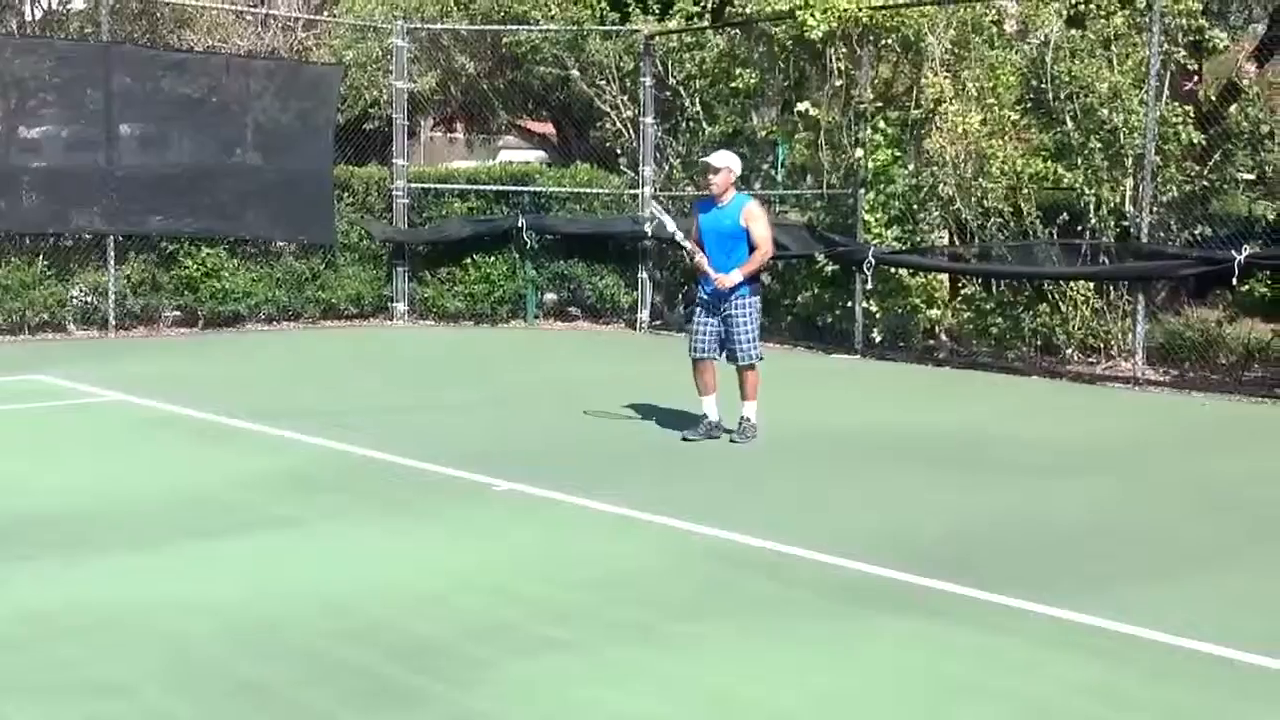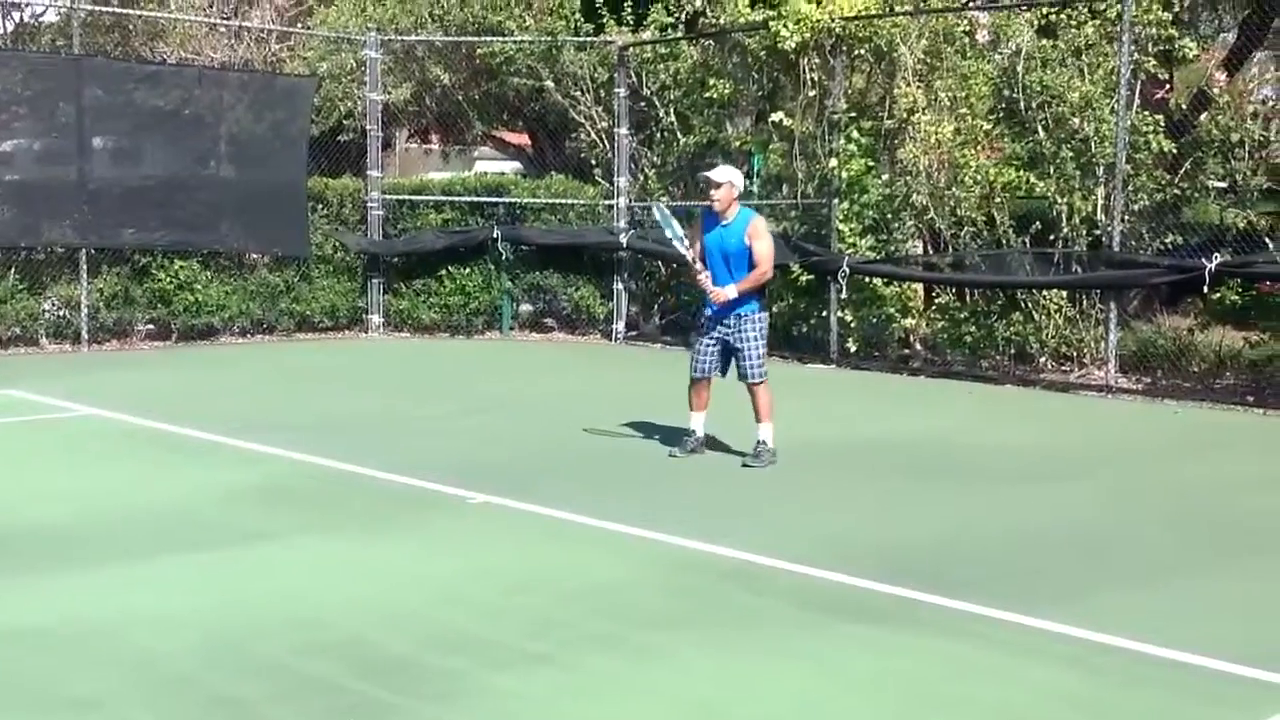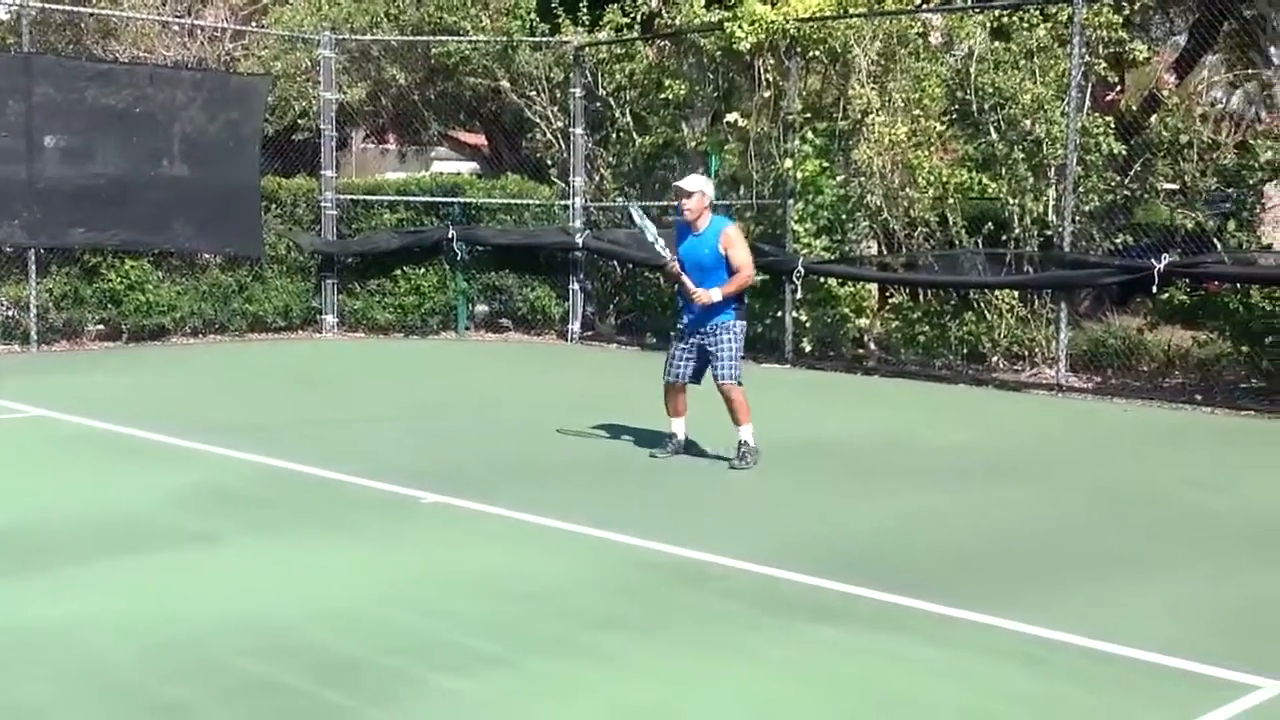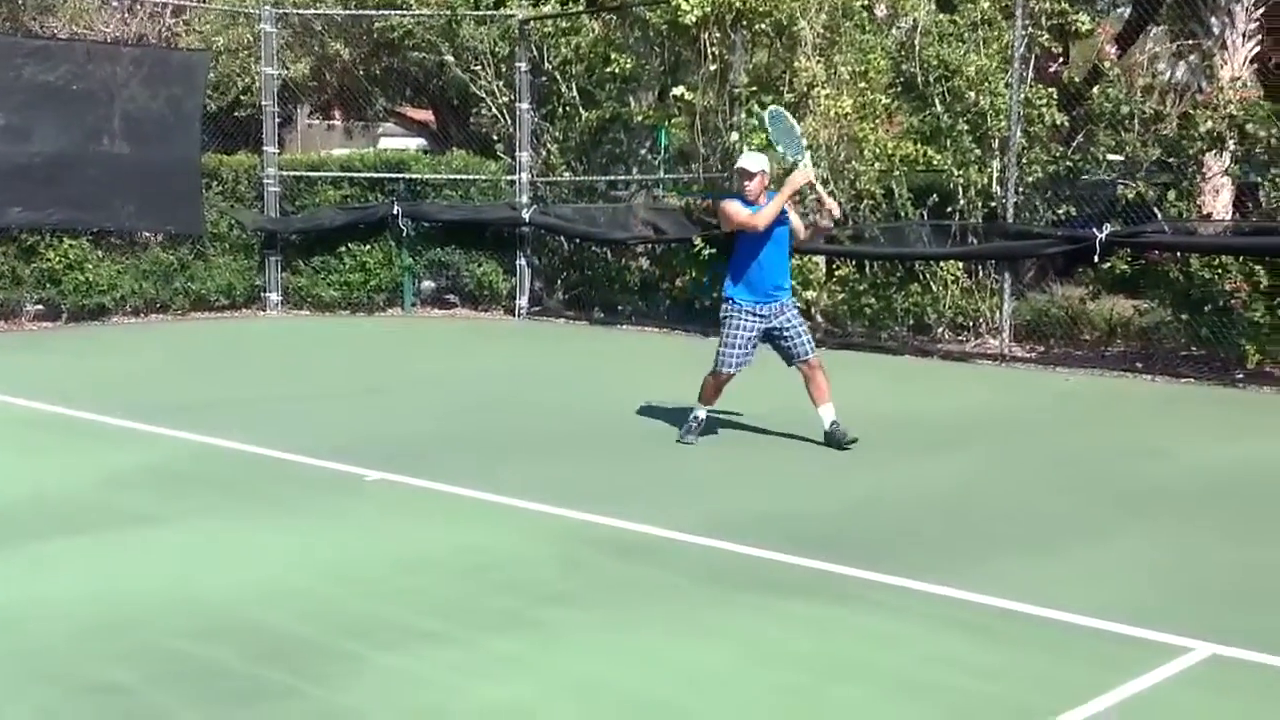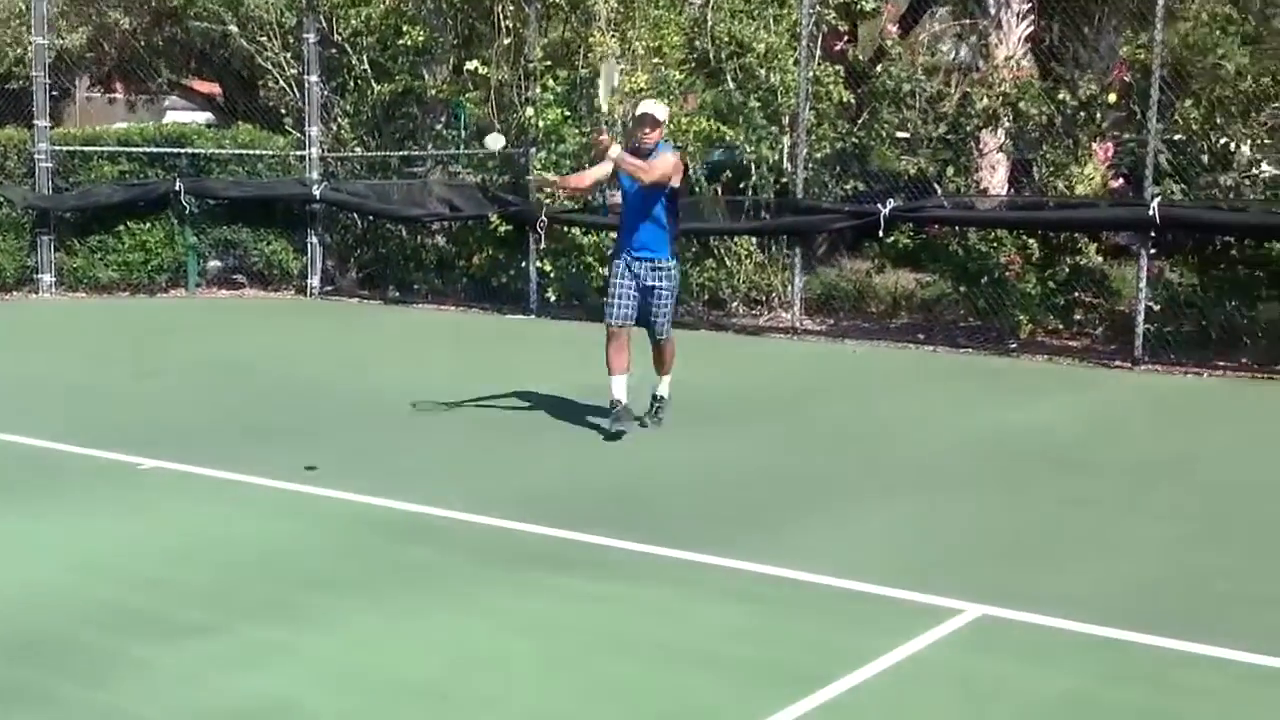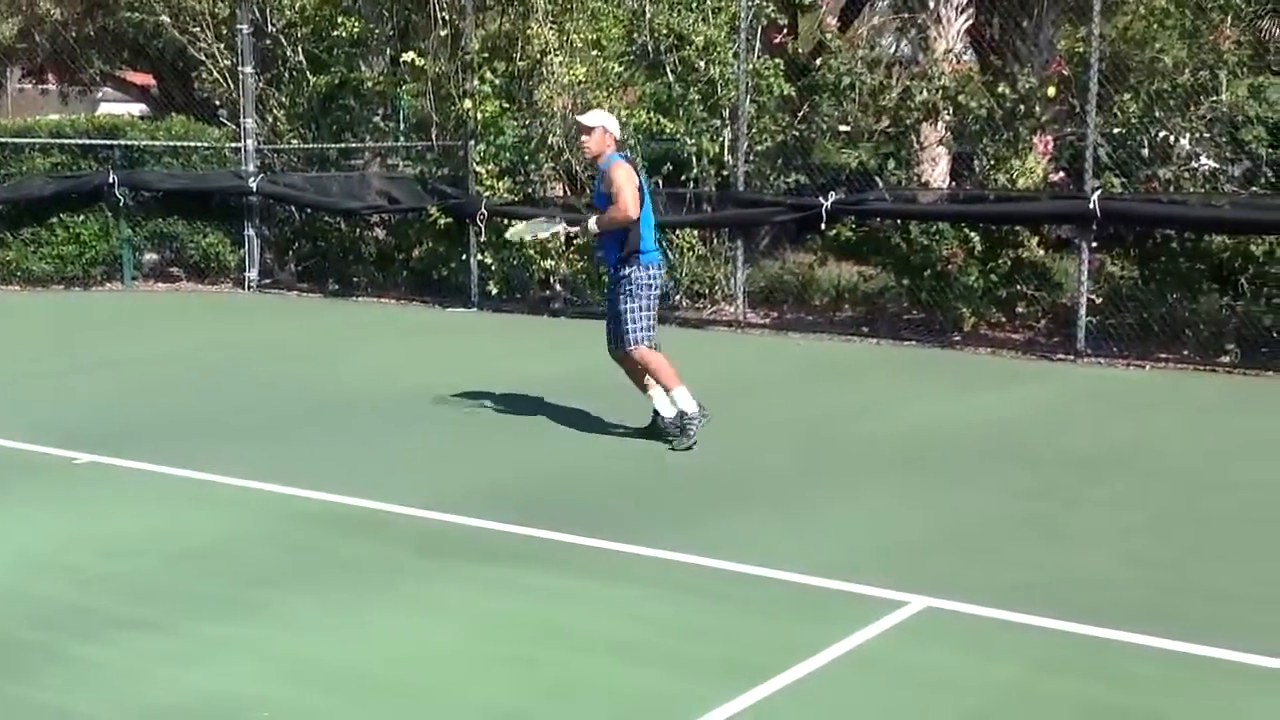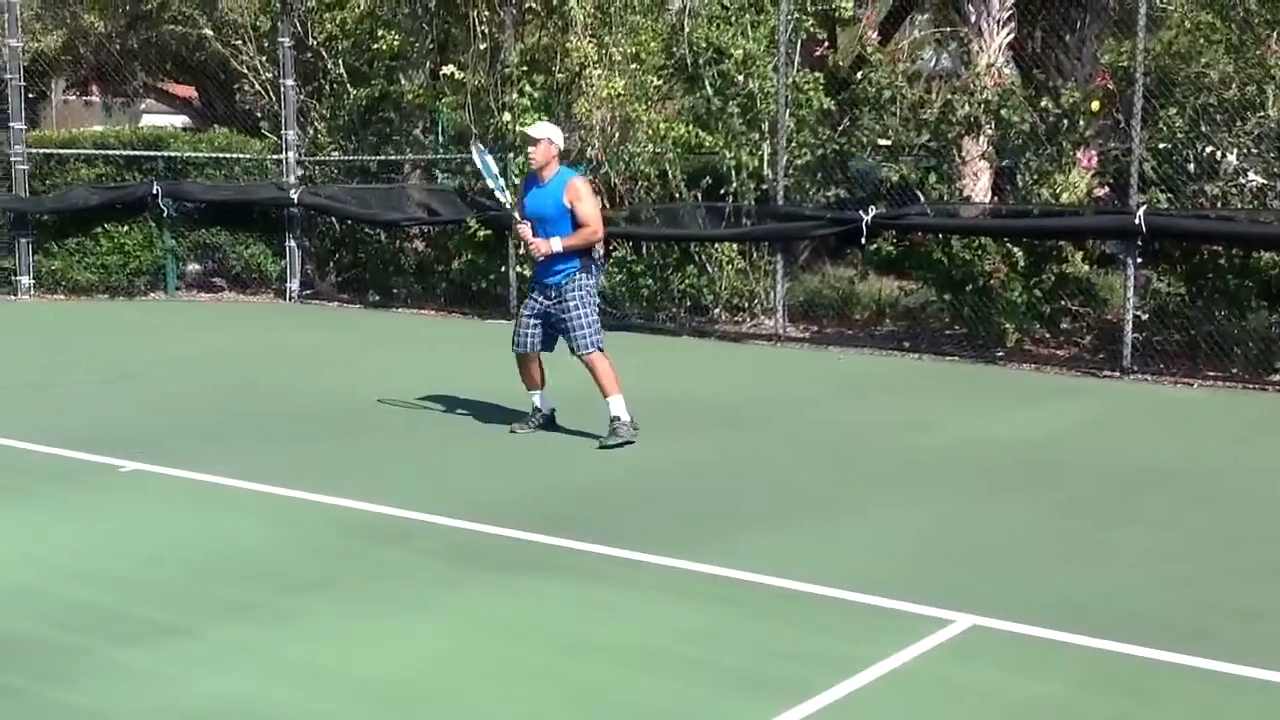
dt=0.7s
person 1, frame 1
left shoulder: (749, 208)
right shoulder: (702, 207)
left elbow: (764, 251)
right elbow: (695, 243)
left wrist: (735, 276)
right wrist: (698, 257)
left hip: (742, 295)
right hip: (707, 293)
left knee: (745, 360)
right knee: (700, 356)
left ankle: (748, 421)
right ankle: (711, 420)
person 1, frame 2
left shoulder: (753, 224)
right shoulder: (703, 221)
left elbow: (765, 270)
right elbow: (696, 259)
left wrist: (731, 291)
right wrist: (700, 274)
left hip: (748, 313)
right hip: (714, 312)
left knee: (755, 379)
right knee: (699, 374)
left ankle: (766, 445)
right ankle: (696, 435)
person 1, frame 3
left shoulder: (727, 231)
right shoulder: (680, 231)
left elbow: (747, 274)
right elbow: (672, 268)
left wrist: (715, 294)
right wrist: (673, 272)
left hip: (725, 321)
right hip: (691, 320)
left knee: (727, 383)
right knee: (674, 382)
left ankle: (747, 444)
right ankle: (677, 437)
person 1, frame 4
left shoulder: (781, 202)
right shoulder: (730, 207)
left elbow: (804, 235)
right elbow: (758, 222)
left wrist: (828, 215)
right wrist: (789, 189)
left hip: (781, 303)
right hip: (743, 305)
left knee: (811, 361)
right knee: (725, 370)
left ankle: (830, 426)
right ankle: (698, 417)
person 1, frame 5
left shoulder: (670, 158)
right shoulder: (623, 158)
left elbow: (644, 174)
right elbow: (585, 180)
left wrist: (615, 152)
right wrist: (556, 181)
left hip: (661, 263)
right hip: (627, 259)
left knee: (661, 338)
right knee: (618, 329)
left ankle: (660, 396)
right ankle: (619, 405)
person 1, frame 6
left shoulder: (616, 168)
right shoulder: (605, 174)
left elbow: (628, 211)
left wrist: (593, 224)
right wrist: (595, 231)
left hip: (640, 269)
right hip: (623, 272)
left knee: (637, 348)
right knee: (620, 350)
left ankle: (690, 410)
right ankle: (665, 415)
person 1, frame 7
left shoulder: (573, 184)
right shoulder: (528, 184)
left elbow: (595, 231)
left wrist: (552, 245)
right wrist: (525, 234)
left hip: (575, 279)
right hip: (542, 282)
left knee: (589, 351)
right knee: (524, 349)
left ankle: (622, 421)
right ankle: (542, 411)
